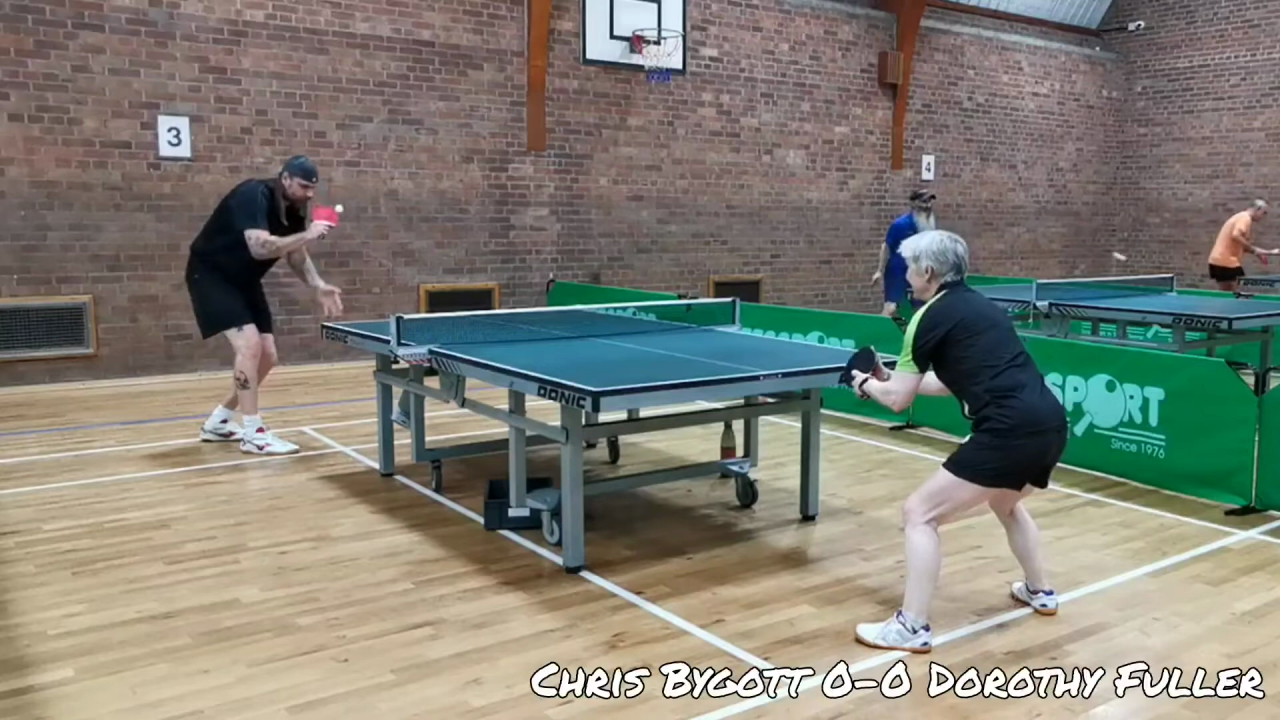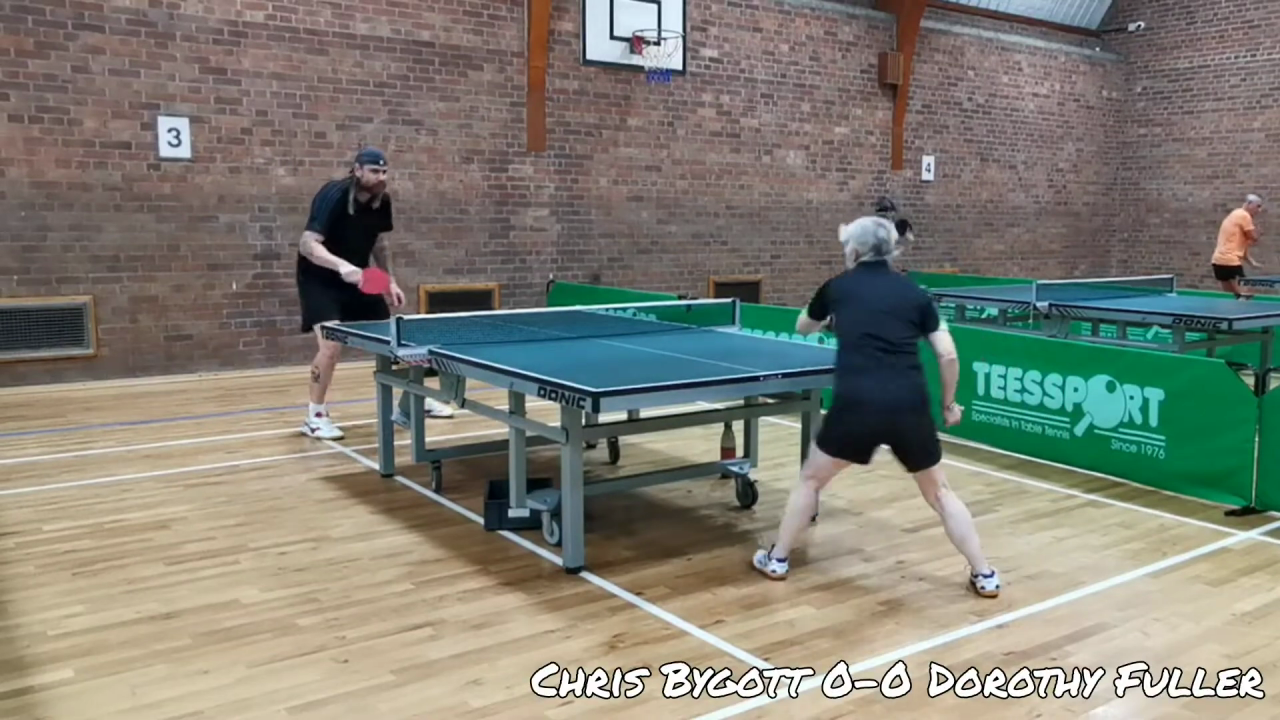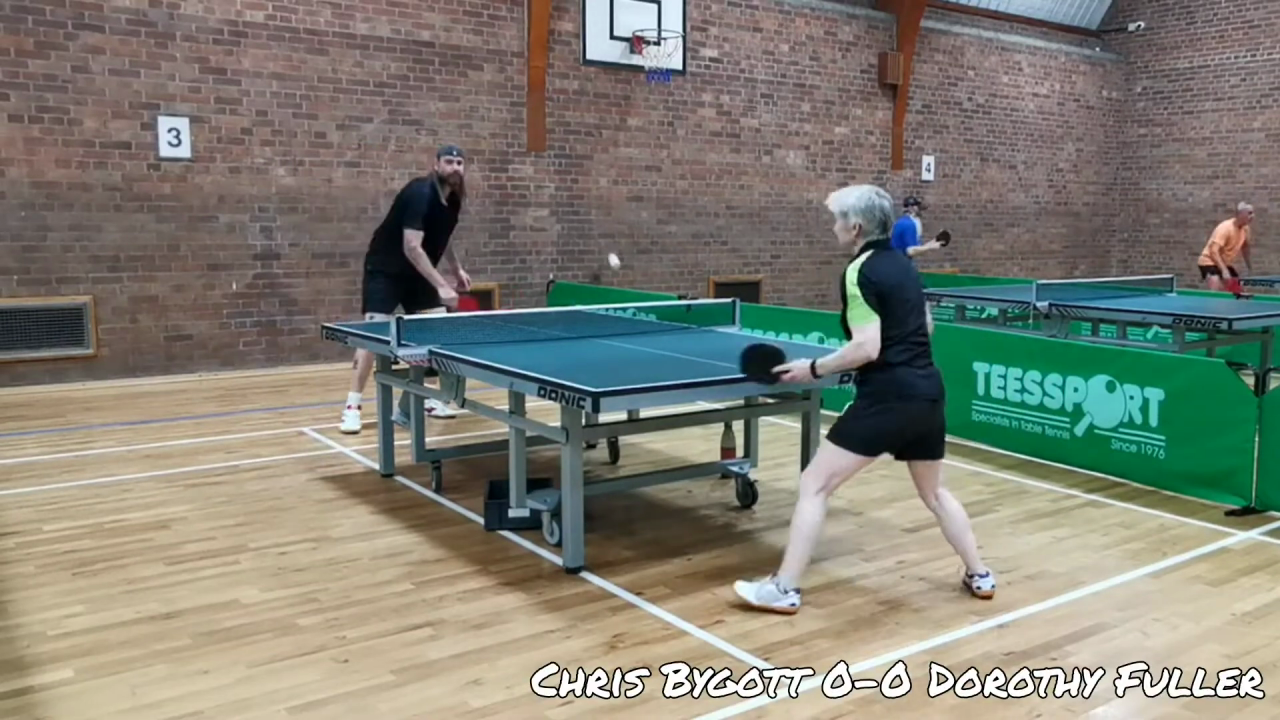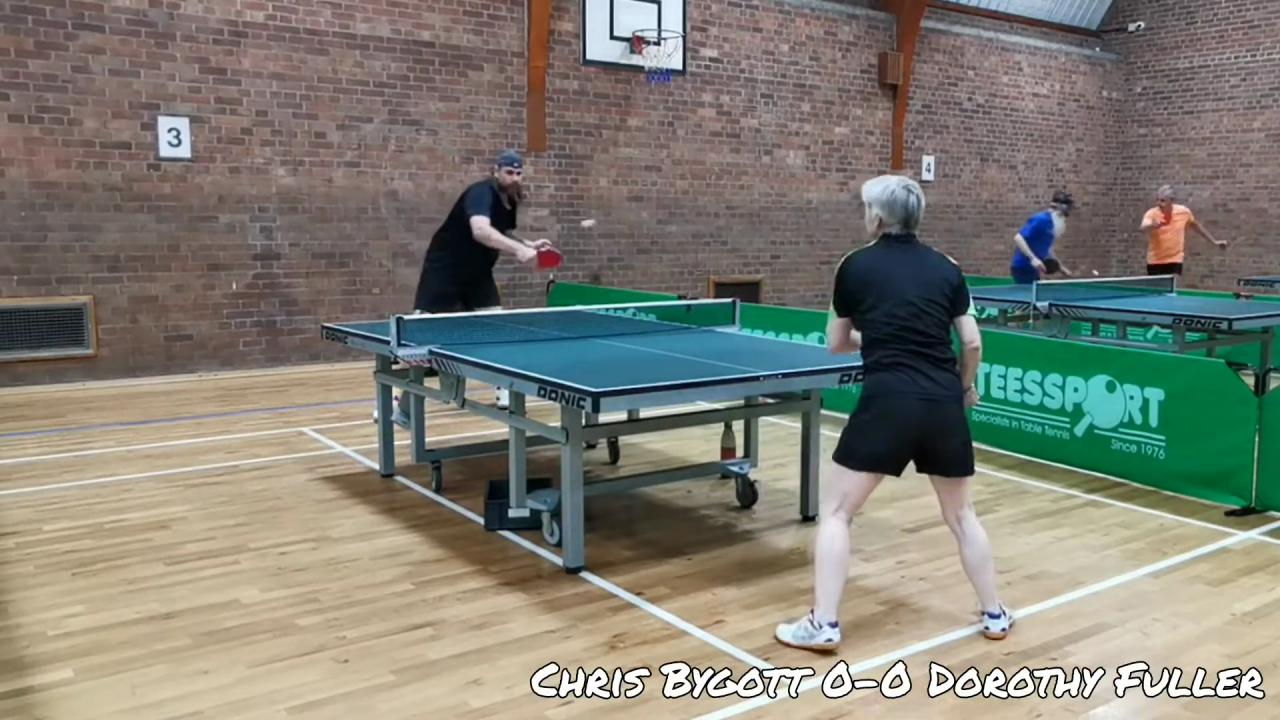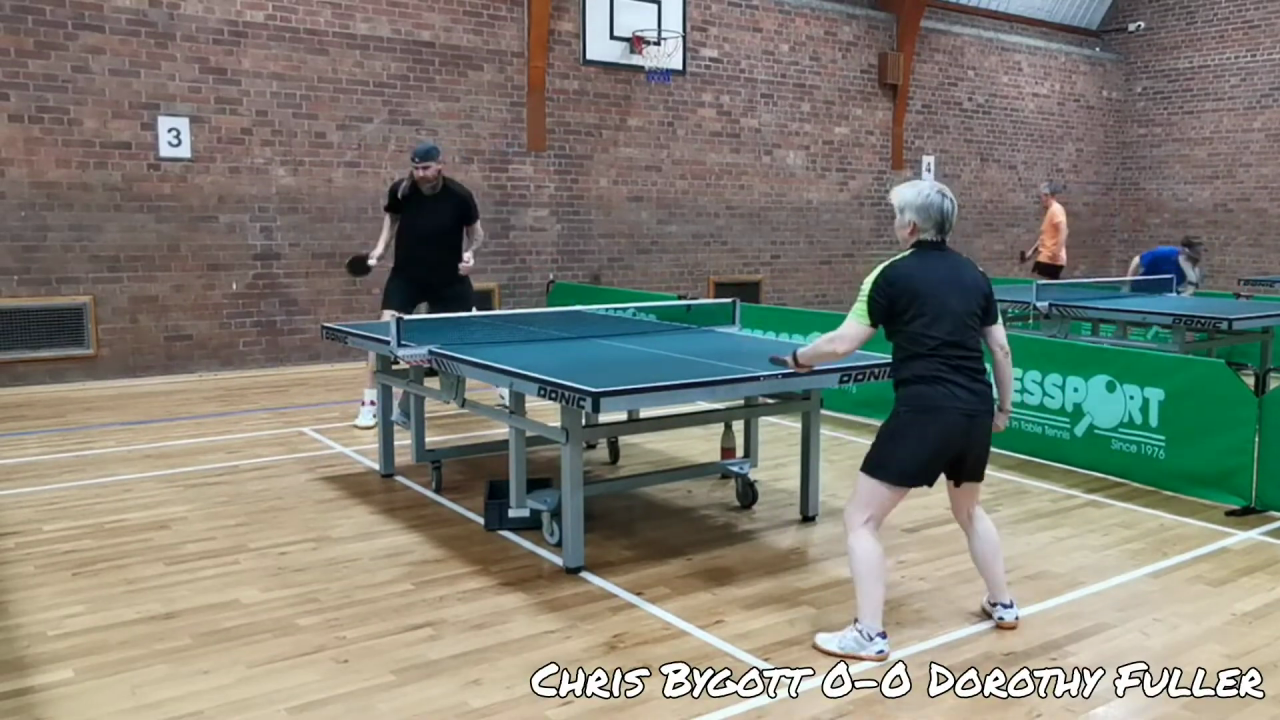
dt=1s
person 1, frame 1
left shoulder: (932, 316)
right shoulder: (978, 306)
left elbow: (898, 400)
left wrist: (866, 384)
right wrist: (893, 377)
left hip: (1011, 432)
right hip: (1050, 424)
left knee: (920, 513)
right knee: (1005, 503)
left ankle: (912, 626)
right ankle: (1040, 591)
person 1, frame 2
left shoulder: (840, 286)
right shoulder: (915, 293)
left elbow: (802, 326)
right elbow: (947, 354)
right wrist: (949, 402)
left hip: (857, 404)
right hip: (908, 404)
left knee: (810, 479)
right knee: (938, 492)
left ankle: (778, 558)
right ankle: (985, 575)
person 1, frame 3
left shoulder: (860, 273)
right shoulder: (901, 265)
left elbow: (868, 348)
left wrist: (813, 368)
left hip: (887, 398)
right hip: (928, 394)
left knee: (814, 485)
right knee: (934, 492)
left ankle: (785, 588)
right ankle: (980, 575)
person 1, frame 4
left shoulder: (855, 266)
right shoulder: (945, 268)
left elbow: (836, 342)
right elbow: (972, 342)
right wrist: (966, 384)
left hip: (887, 401)
right hip: (944, 403)
left knee: (835, 511)
right knee: (960, 514)
left ankle: (823, 624)
right ankle: (995, 614)
person 1, frame 5
left shoulder: (894, 274)
right shoulder: (974, 275)
left elbow: (843, 343)
right elbow: (1000, 348)
left wrist: (799, 358)
right wrist: (1003, 405)
left hip: (923, 411)
right hip: (975, 410)
left knee: (861, 519)
right knee: (968, 510)
left ankle: (869, 635)
right ankle: (1003, 604)
person 2, frame 1
left shoulder: (295, 210)
right shoulder: (254, 195)
left elbow: (297, 256)
right elbow: (261, 247)
left wrist: (318, 286)
right wrist: (308, 235)
left hip: (245, 281)
right hip: (211, 275)
left knee: (267, 357)
right knee: (249, 346)
left ankle: (218, 421)
right ankle: (253, 432)
person 2, frame 2
left shoulder: (382, 202)
right shoulder: (332, 196)
right elbow: (307, 244)
left wrist: (389, 281)
right wrist: (341, 266)
left hip: (360, 281)
right hip: (320, 279)
right knee: (331, 346)
right ankle: (315, 416)
person 2, frame 3
left shoulder: (454, 199)
right shoulder: (421, 193)
right elbow: (412, 246)
left wrist: (457, 269)
right wrist: (441, 285)
left hip: (418, 275)
right hip: (384, 271)
left ankle: (424, 398)
right ankle: (352, 405)
person 2, frame 4
left shoulder: (511, 201)
right shoulder: (480, 193)
right elbow: (480, 230)
left wrist: (529, 245)
right wrist: (517, 250)
left hip: (478, 274)
right hip: (444, 270)
left ankle: (504, 391)
person 2, frame 5
left shoulder: (459, 195)
right shoulder: (400, 190)
left elbow: (476, 231)
right elbow: (391, 216)
left wrist: (471, 253)
right wrist: (380, 247)
left hip: (449, 279)
right hip: (406, 276)
right ankle: (370, 402)
